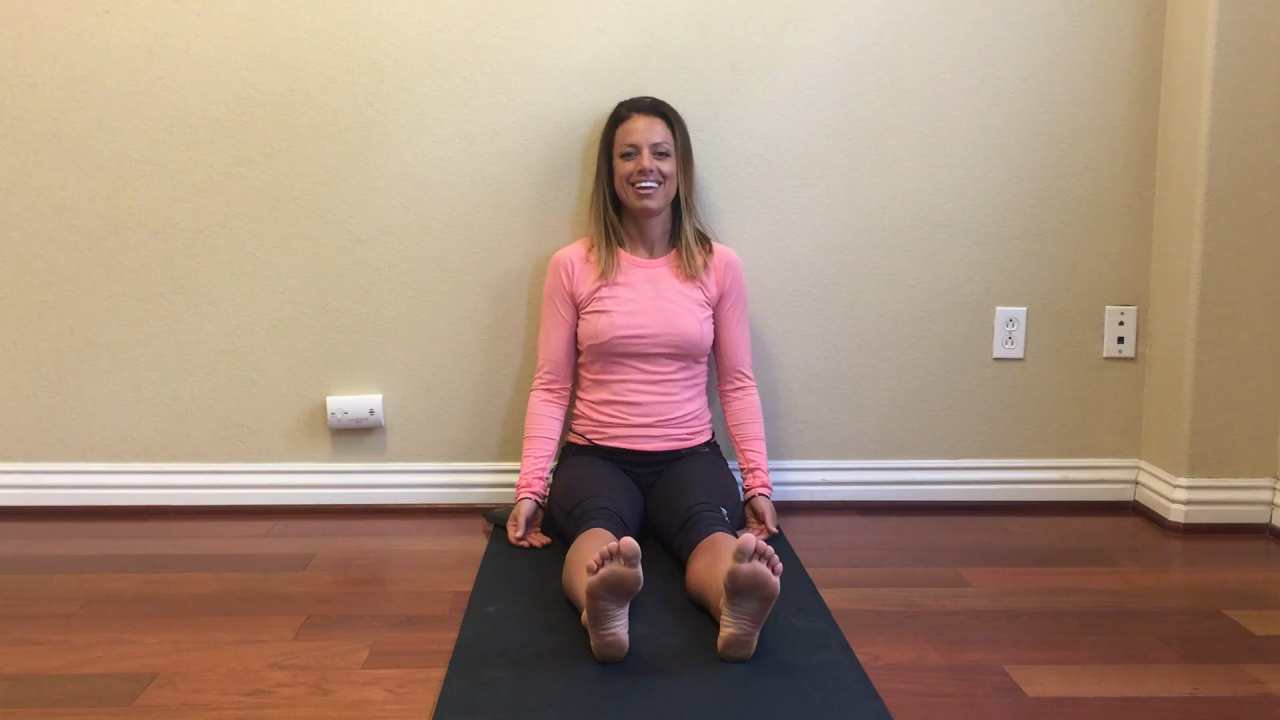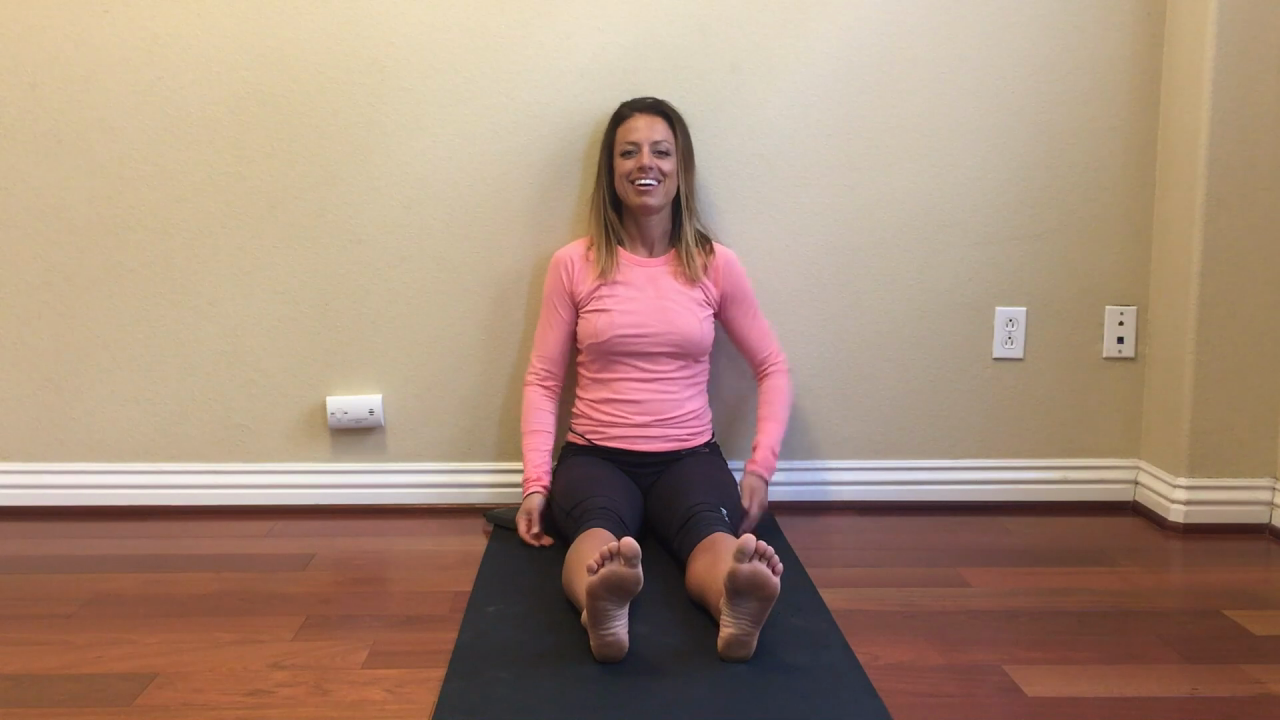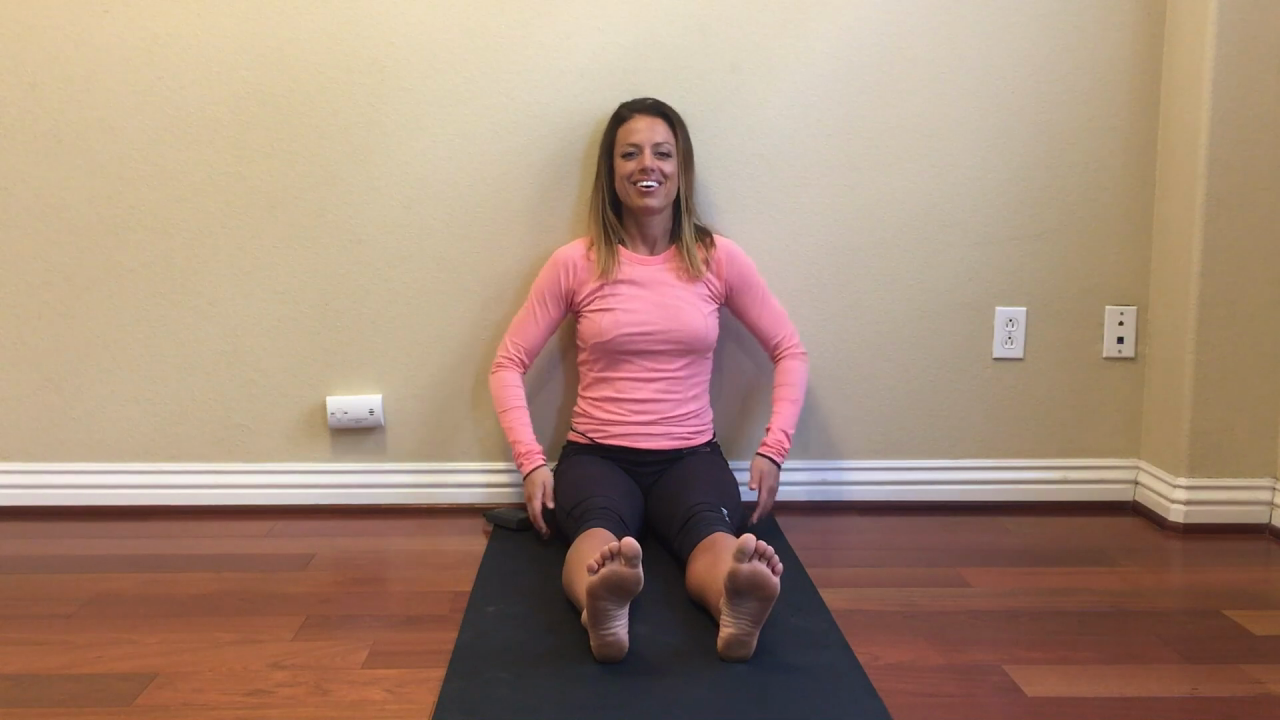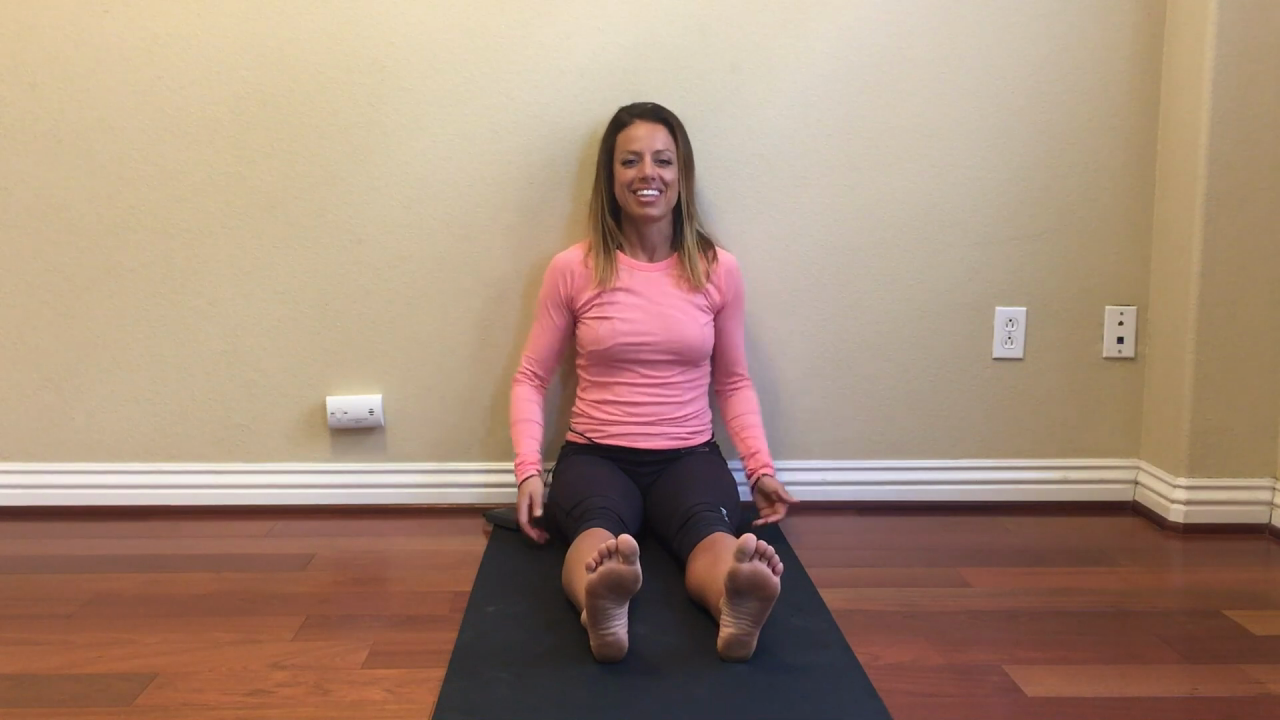
dt=0.2s
person 1, frame 1
left shoulder: (718, 264)
right shoulder: (572, 265)
left elbow: (738, 383)
right elbow: (551, 386)
left wrist: (757, 481)
right wrist: (531, 485)
left hip: (689, 456)
right hip: (595, 456)
left knee: (711, 531)
right knee: (597, 530)
left ankle: (736, 610)
right ankle: (602, 609)
person 1, frame 2
left shoulder: (717, 264)
right shoulder: (572, 264)
left elbow: (773, 369)
right elbow: (542, 382)
left wrist: (761, 466)
right wrist: (535, 480)
left hip: (689, 455)
right hip: (595, 455)
left knee: (711, 532)
right knee: (597, 533)
left ankle: (736, 610)
right ankle: (601, 608)
person 1, frame 3
left shoulder: (720, 259)
right shoulder: (574, 263)
left elbow: (790, 352)
right elbow: (507, 364)
left wrist: (773, 450)
right wrist: (531, 461)
left hip: (691, 454)
right hip: (597, 454)
left knee: (713, 532)
right knee: (597, 532)
left ankle: (737, 609)
right ankle: (602, 608)
person 1, frame 4
left shoulder: (717, 268)
right shoulder: (572, 268)
left elbow: (735, 383)
right elbow: (529, 379)
left wrist: (761, 465)
right wrist: (529, 469)
left hip: (689, 455)
right hip: (596, 454)
left knee: (710, 533)
right knee: (597, 533)
left ankle: (736, 609)
right ankle: (601, 607)
